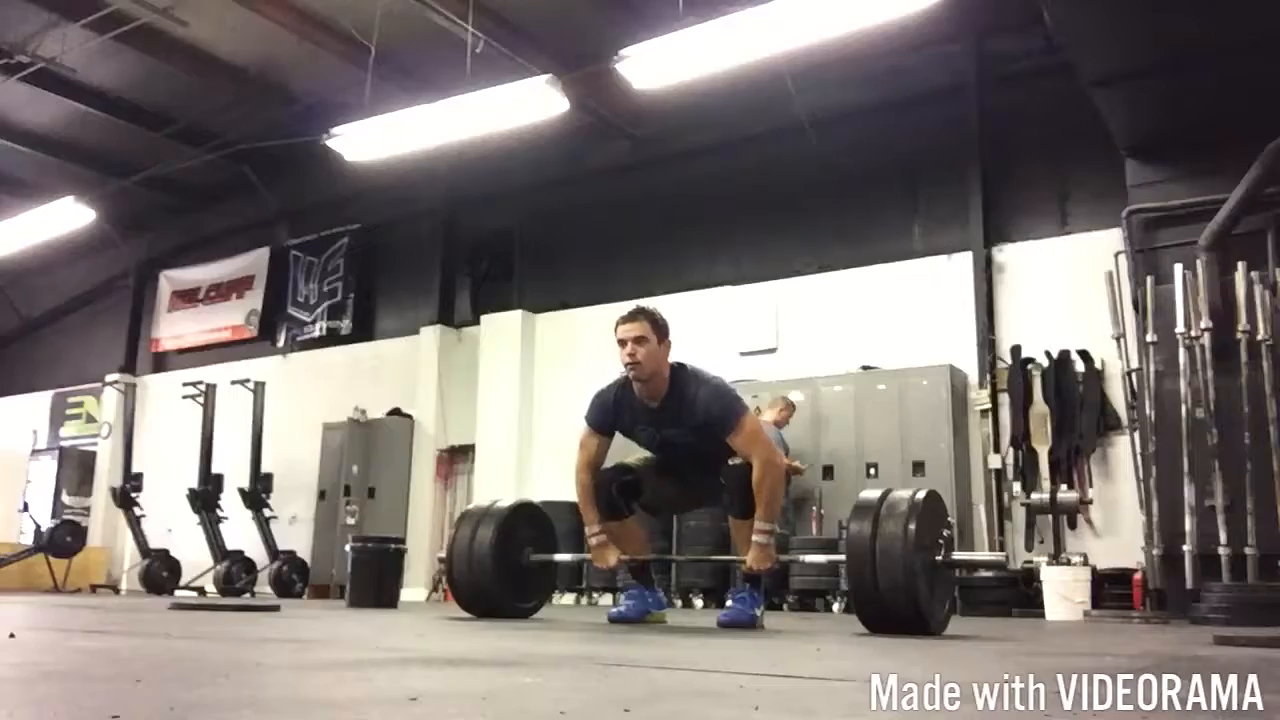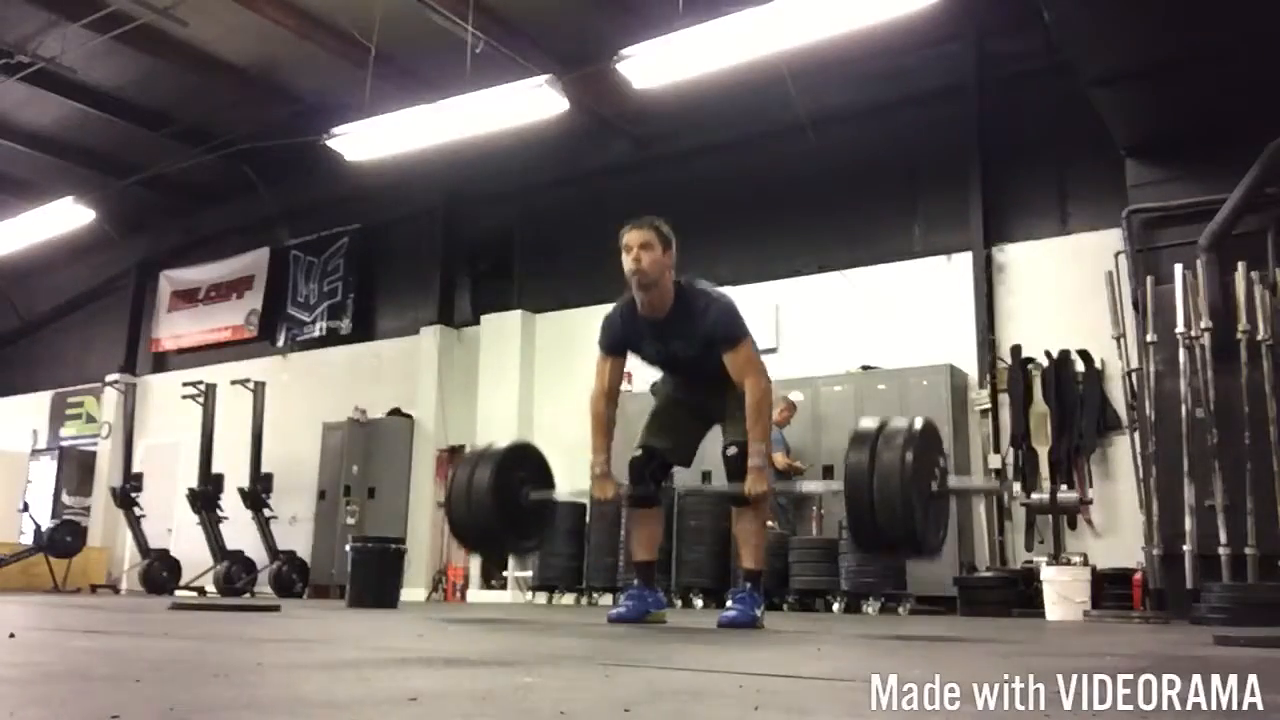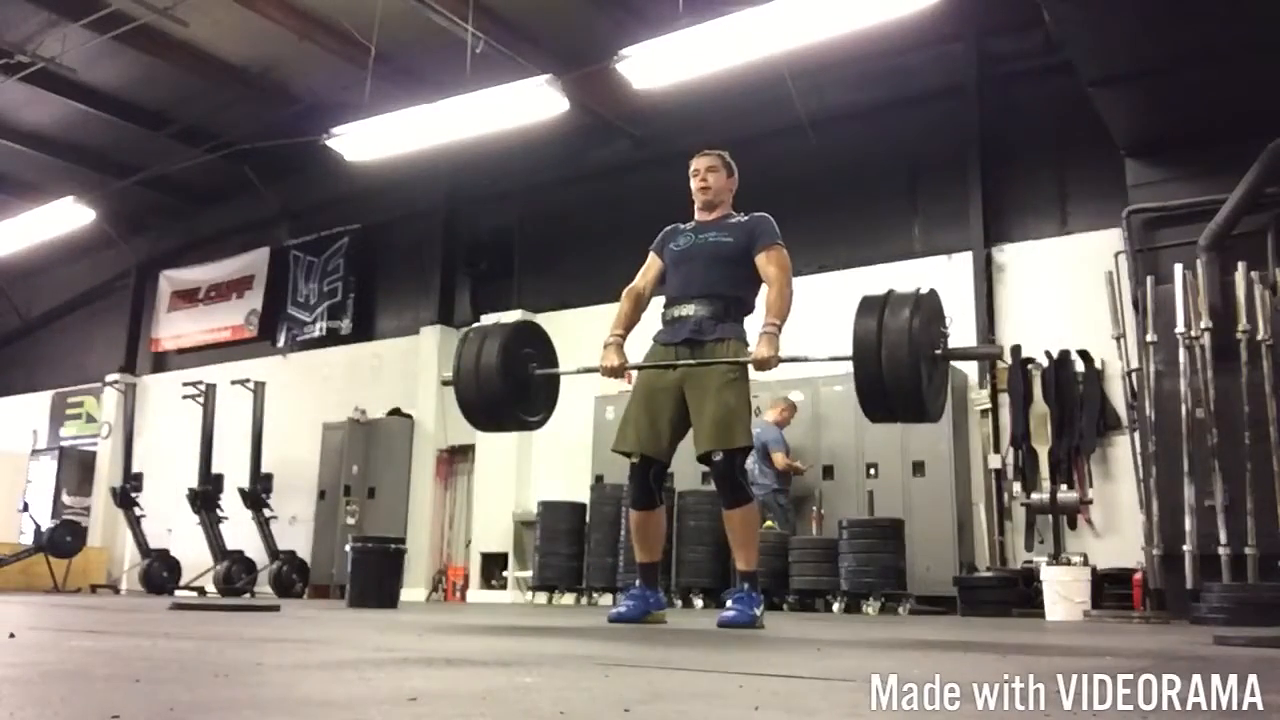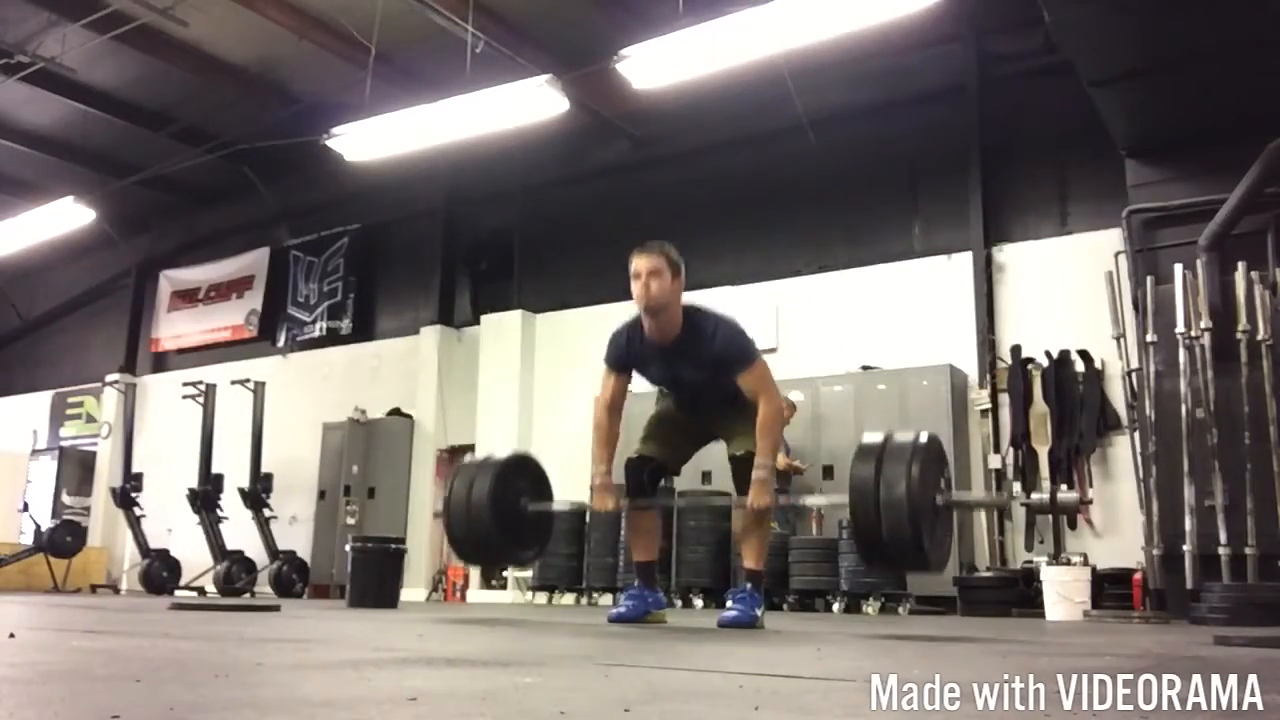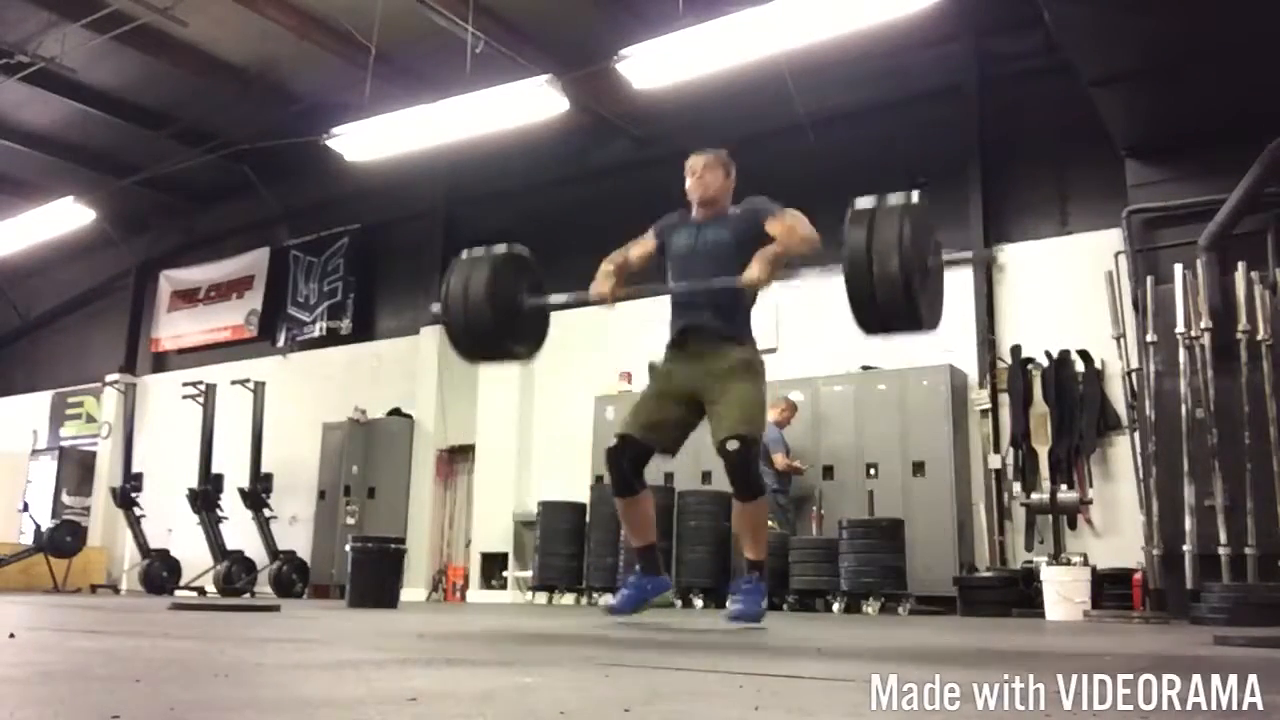
dt=1s
person 1, frame 1
left shoulder: (706, 393)
right shoulder: (610, 401)
left elbow: (769, 460)
right elbow: (585, 469)
left wrist: (762, 539)
right wrist: (596, 537)
left hip: (722, 471)
right hip: (674, 473)
left knee: (741, 475)
right knee: (607, 484)
left ankle: (749, 593)
right ankle: (646, 591)
person 1, frame 2
left shoulder: (710, 308)
right shoulder: (620, 319)
left elbow: (756, 383)
right elbow: (603, 394)
left wrist: (759, 464)
right wrist: (601, 467)
left hip: (733, 389)
right hip: (683, 390)
left knee: (738, 465)
right knee: (643, 470)
left ankle: (750, 595)
right ankle: (645, 591)
person 1, frame 3
left shoulder: (754, 227)
right shoulder: (671, 236)
left elbow: (779, 281)
right elbow: (637, 290)
left wrist: (769, 335)
right wrist: (614, 341)
left hip: (719, 348)
right hip: (663, 350)
left knee: (726, 467)
right knee: (643, 470)
left ankle: (747, 593)
right ankle: (647, 589)
person 1, frame 4
left shoulder: (718, 335)
right shoulder: (625, 341)
left elbow: (769, 398)
right elbow: (607, 407)
left wrist: (763, 475)
right wrist: (601, 477)
left hip: (736, 408)
right hip: (682, 408)
left knee: (747, 465)
right knee: (639, 470)
left ankle: (749, 594)
right ankle: (647, 590)
person 1, frame 5
left shoulder: (751, 214)
right shoulder: (672, 227)
left elbow: (806, 236)
right elbow: (627, 258)
left wrist: (767, 257)
right wrist: (606, 278)
left hip: (731, 361)
right hip: (679, 363)
left knee: (738, 456)
right knee: (622, 454)
left ankle: (753, 581)
right ankle: (648, 574)
